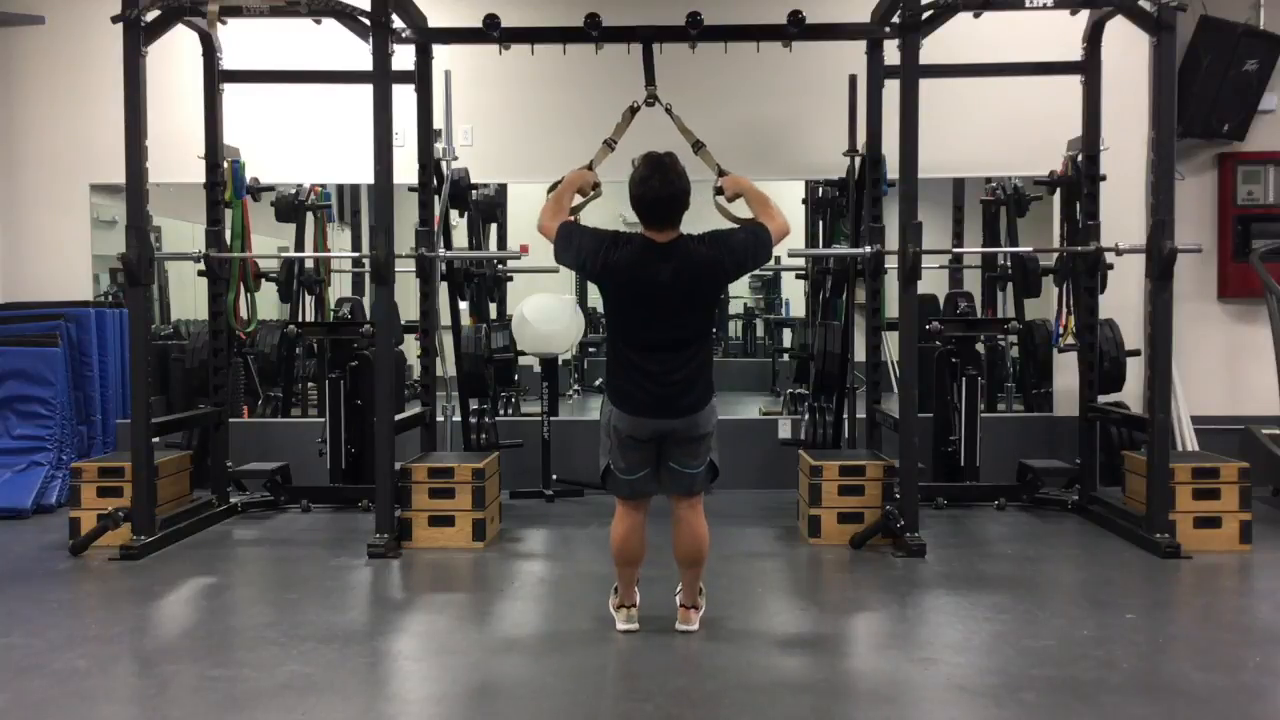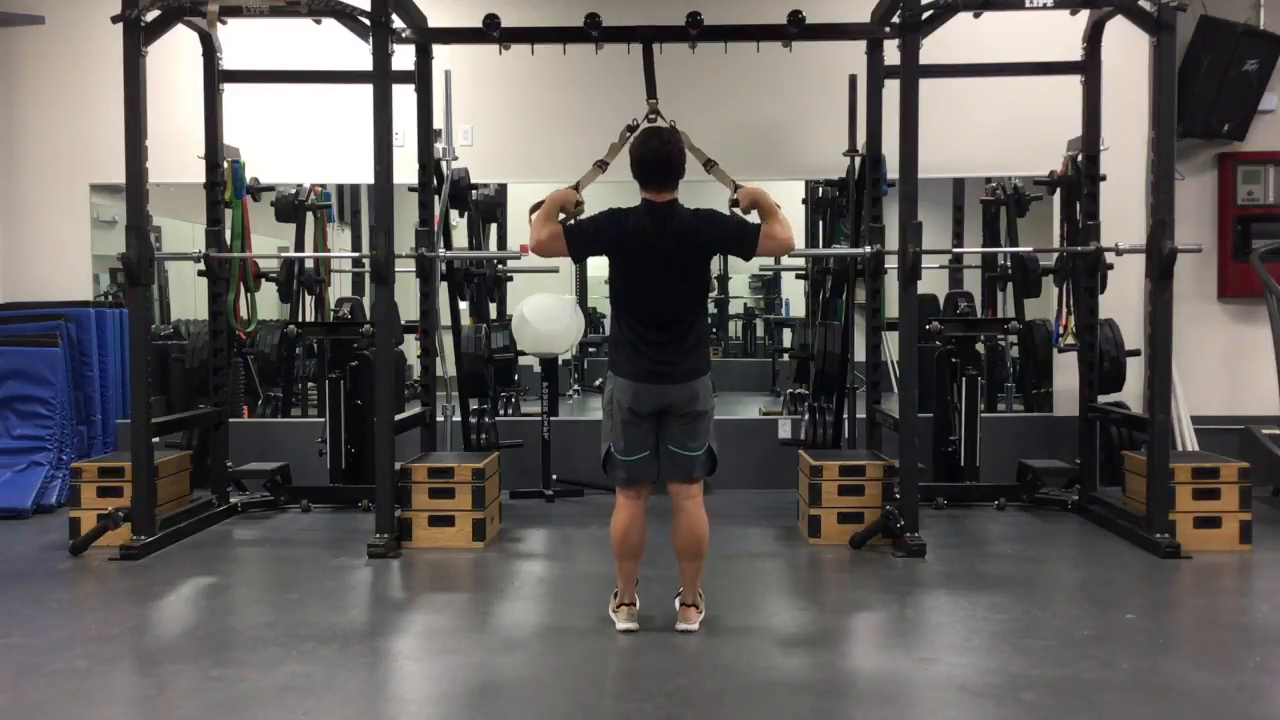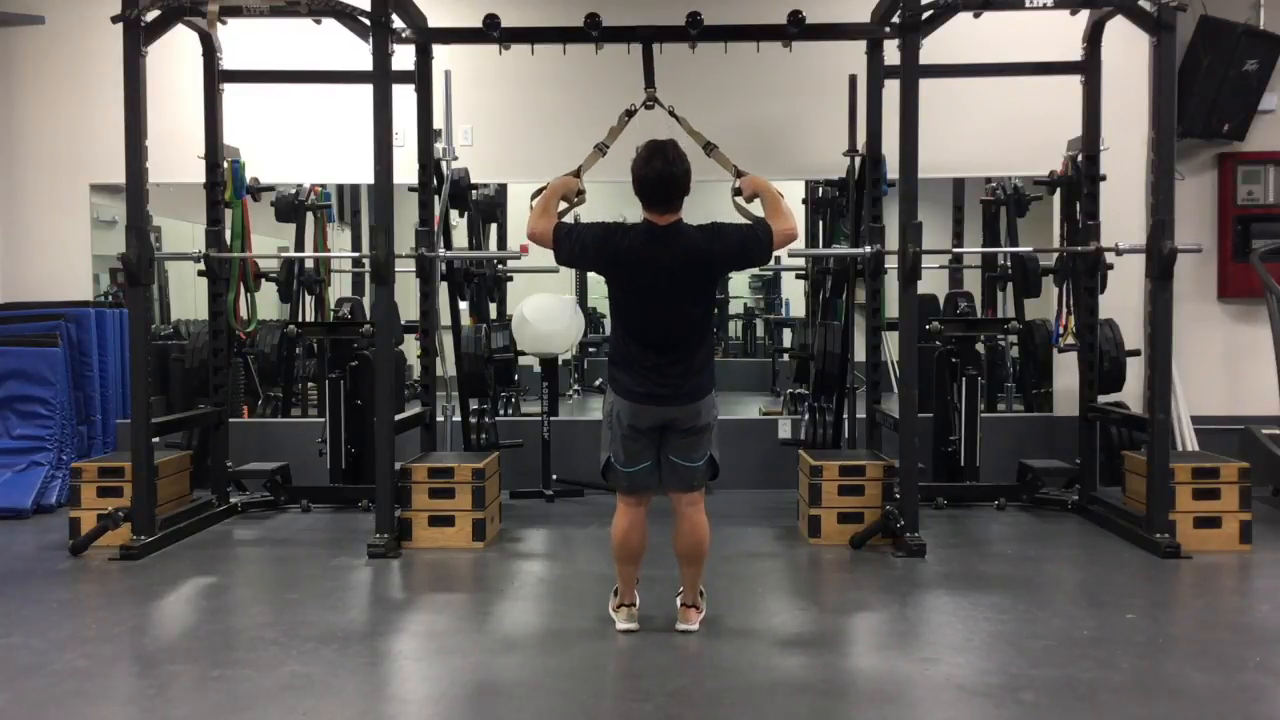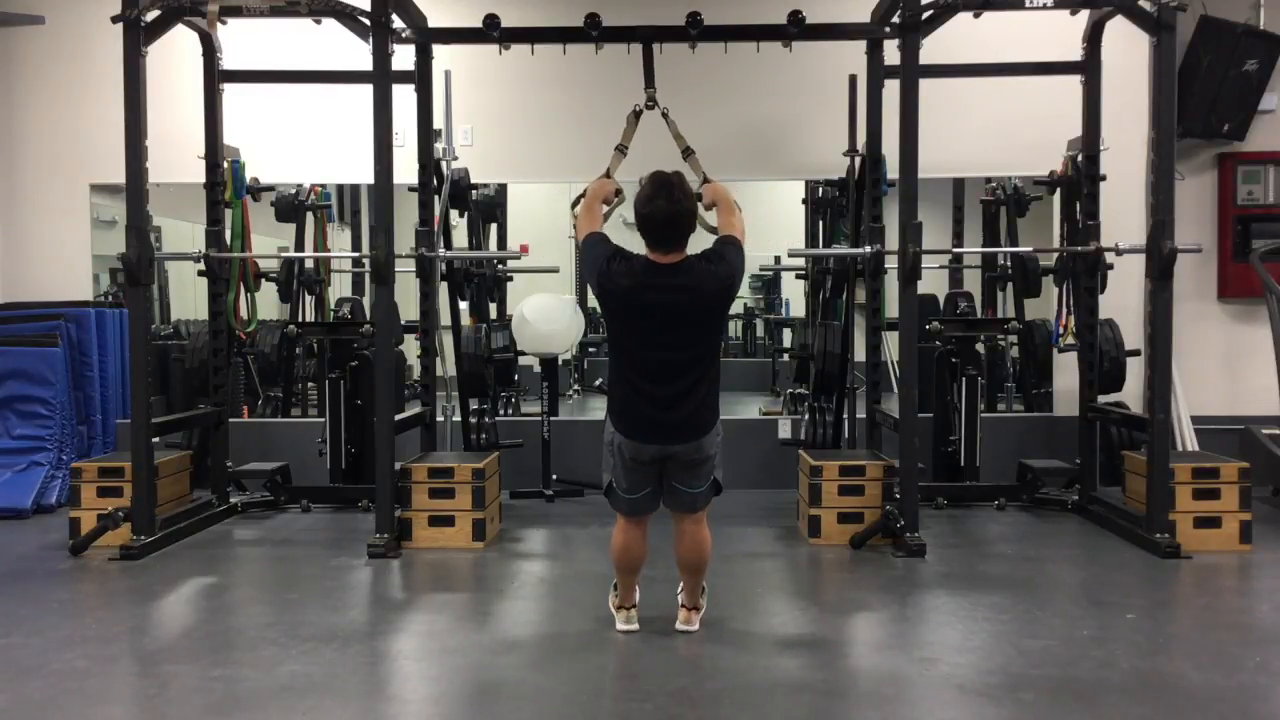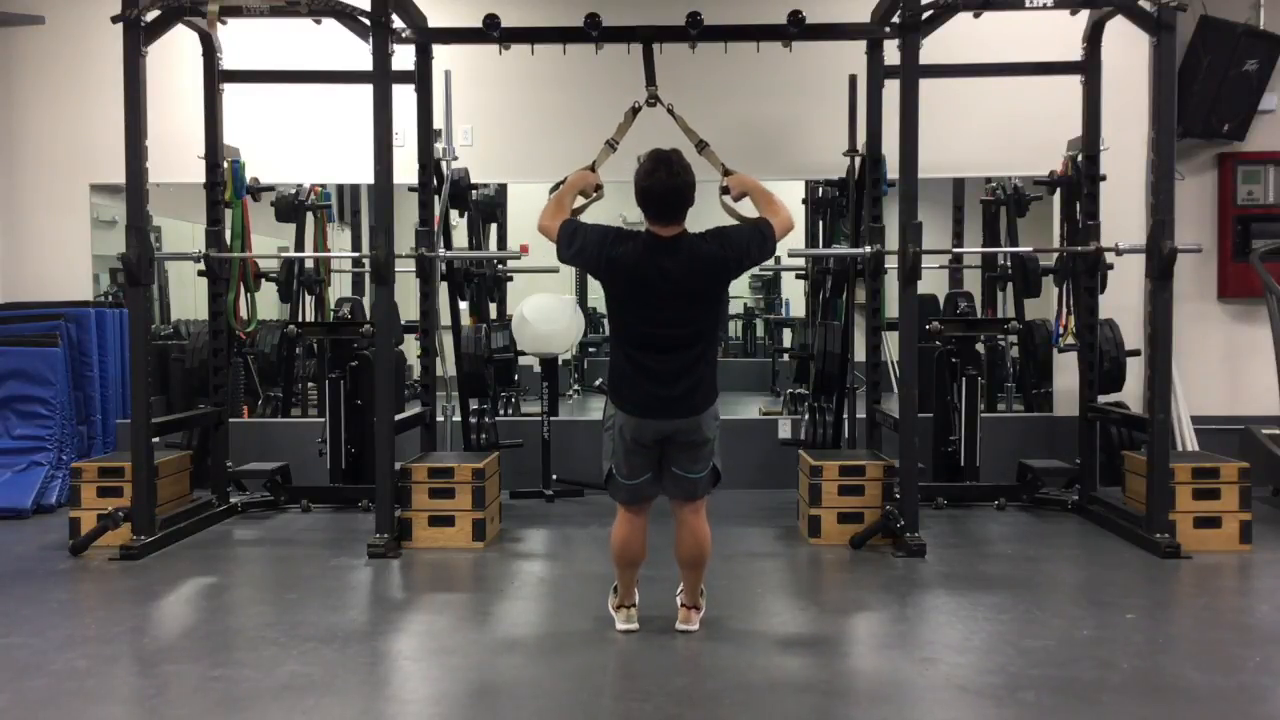
dt=0.7s
person 1, frame 1
left shoulder: (610, 256)
right shoulder: (713, 256)
left elbow: (549, 222)
right elbow: (776, 225)
left wrist: (573, 181)
right wrist: (743, 186)
left hip: (628, 407)
right hip: (692, 407)
left knee: (630, 507)
right knee: (689, 506)
left ankle: (625, 603)
right ankle: (690, 604)
person 1, frame 2
left shoulder: (616, 226)
right shoulder: (705, 226)
left elbow: (541, 241)
right elbow: (782, 240)
left wrist: (557, 201)
right wrist: (760, 199)
left hip: (631, 381)
right hip: (689, 382)
left knee: (630, 495)
right knee: (688, 494)
left ankle: (626, 602)
right ankle: (690, 603)
person 1, frame 3
left shoulder: (613, 244)
right shoulder: (712, 245)
left elbow: (538, 228)
right elbow: (786, 229)
left wrist: (558, 188)
right wrist: (764, 188)
left hip: (630, 396)
right hip: (692, 397)
left knee: (631, 502)
right knee: (689, 502)
left ankle: (625, 603)
right ankle: (690, 604)
person 1, frame 4
left shoulder: (613, 277)
right shoulder: (717, 278)
left elbow: (588, 226)
right elbow: (732, 226)
left wrist: (597, 193)
right wrist: (720, 196)
left hip: (631, 428)
right hip: (696, 428)
left knee: (631, 519)
right knee: (692, 519)
left ankle: (626, 604)
right ankle: (691, 606)
person 1, frame 5
left shoulder: (614, 252)
right shoulder: (718, 252)
left elbow: (549, 222)
right elbow: (782, 220)
left wrist: (576, 182)
right wrist: (749, 185)
left hip: (631, 409)
right hip: (694, 409)
left knee: (631, 509)
right knee: (691, 509)
left ankle: (624, 603)
right ankle: (690, 605)
